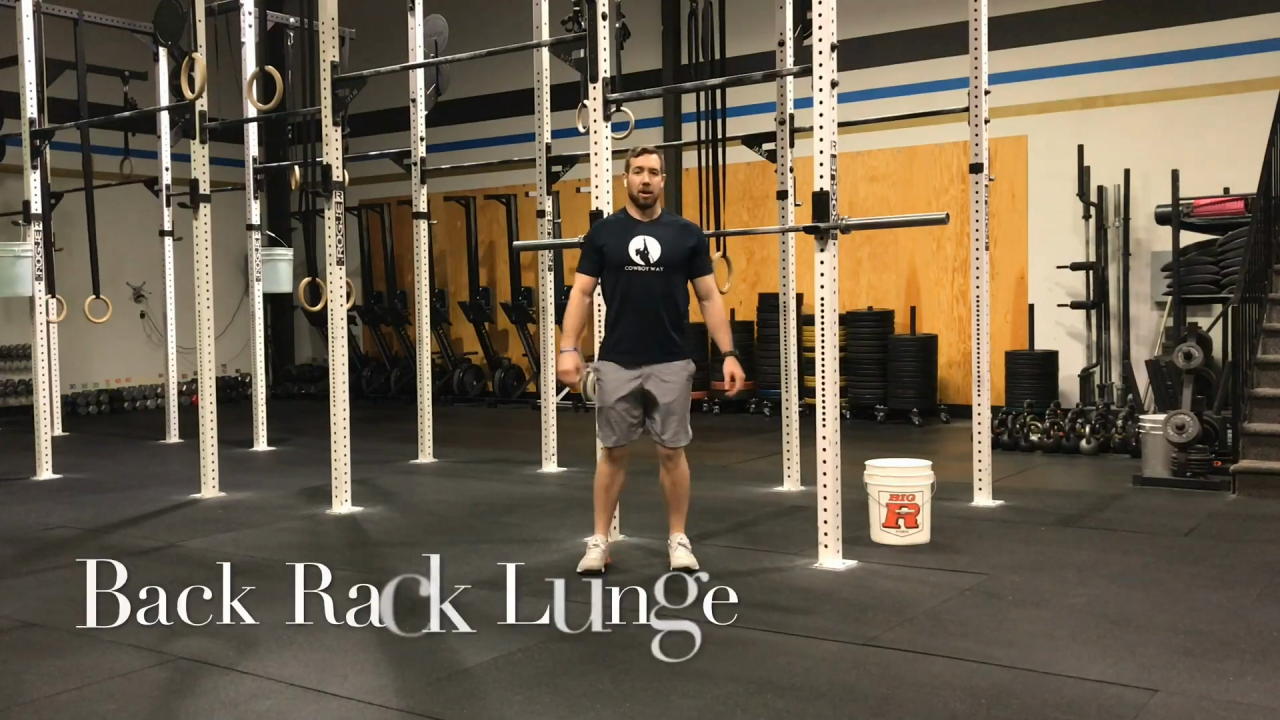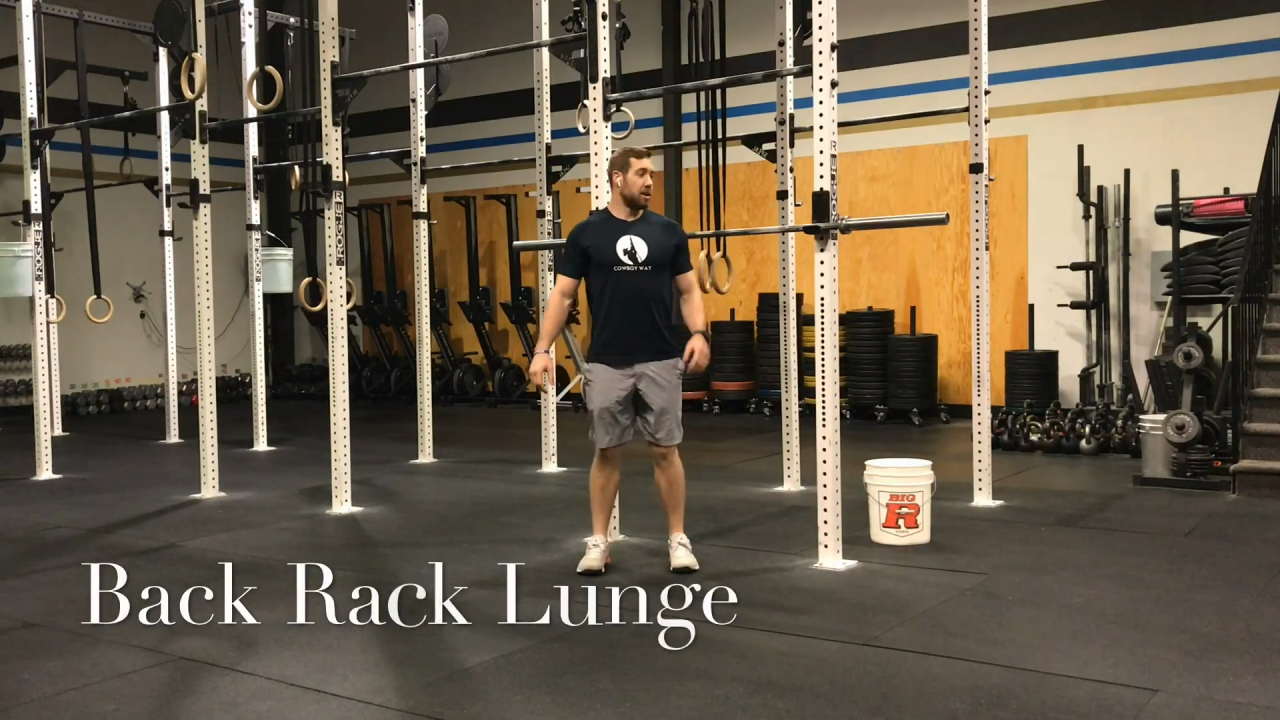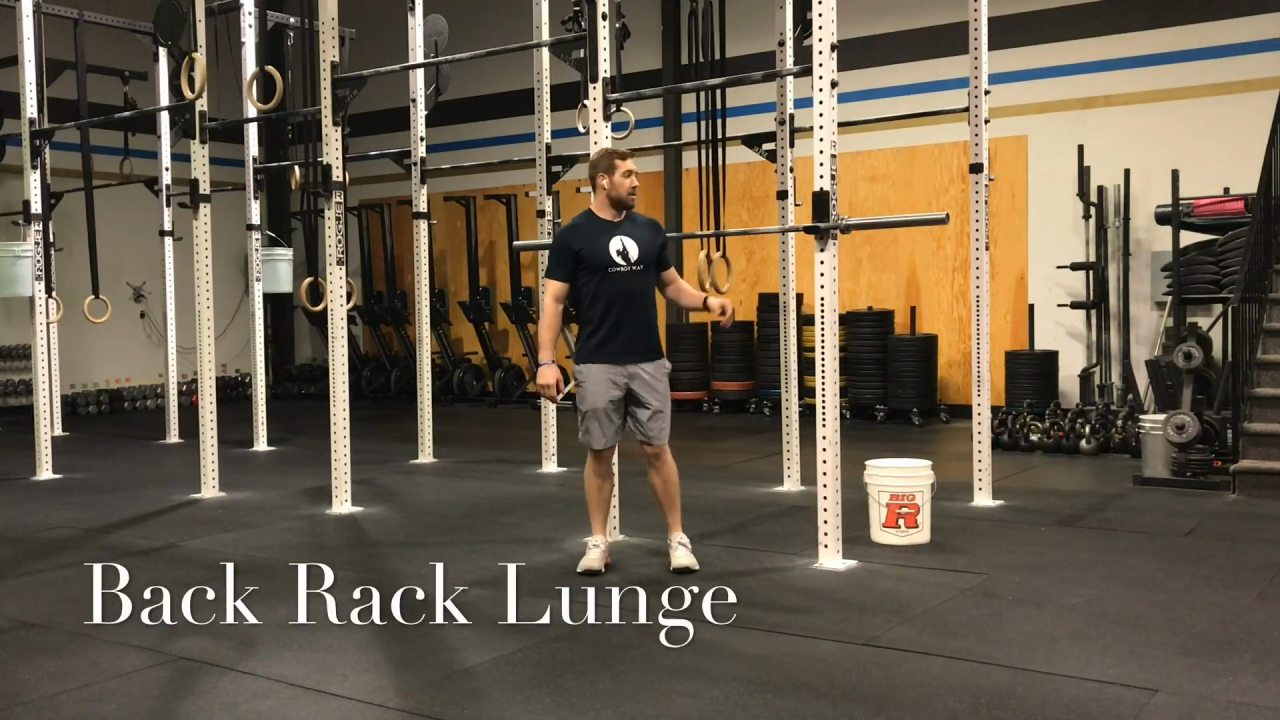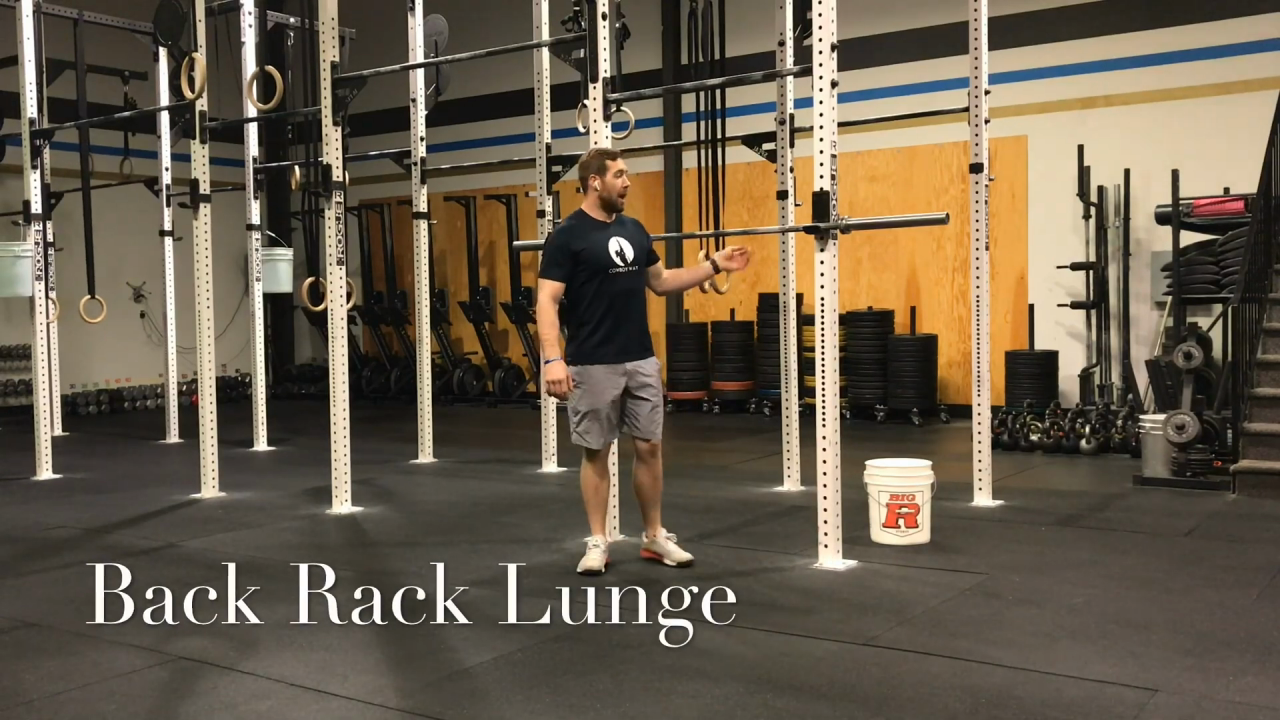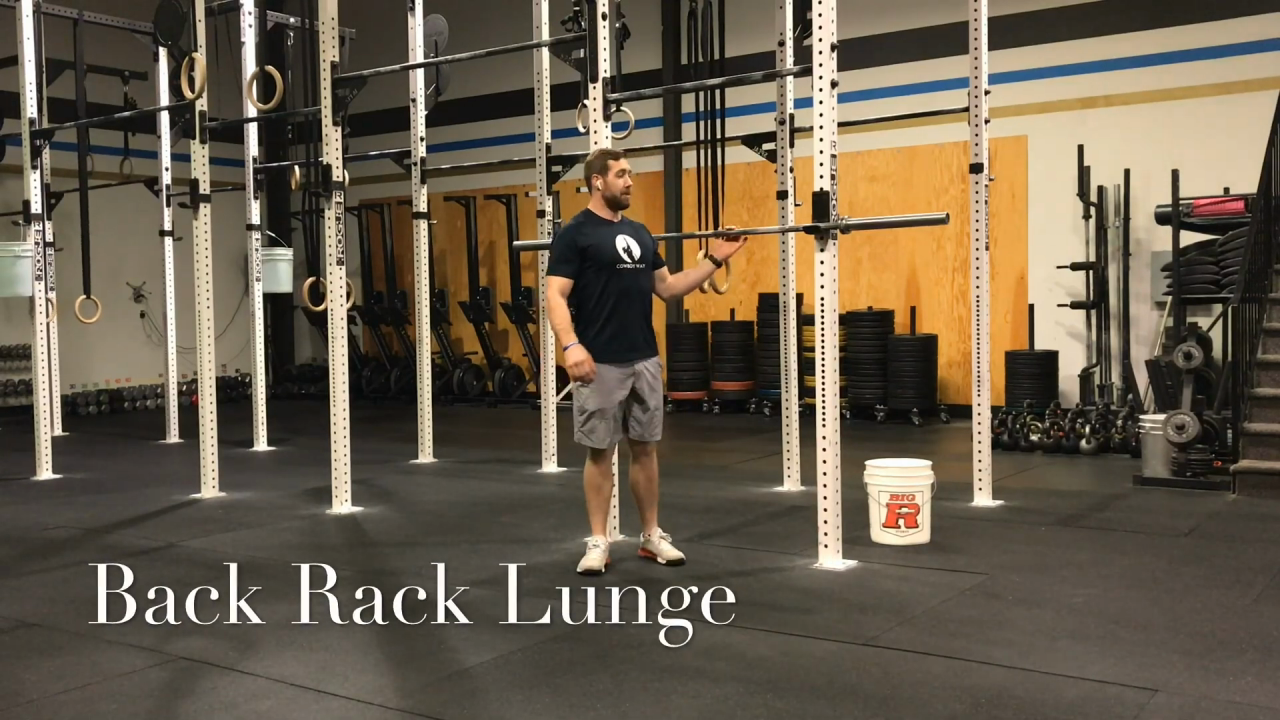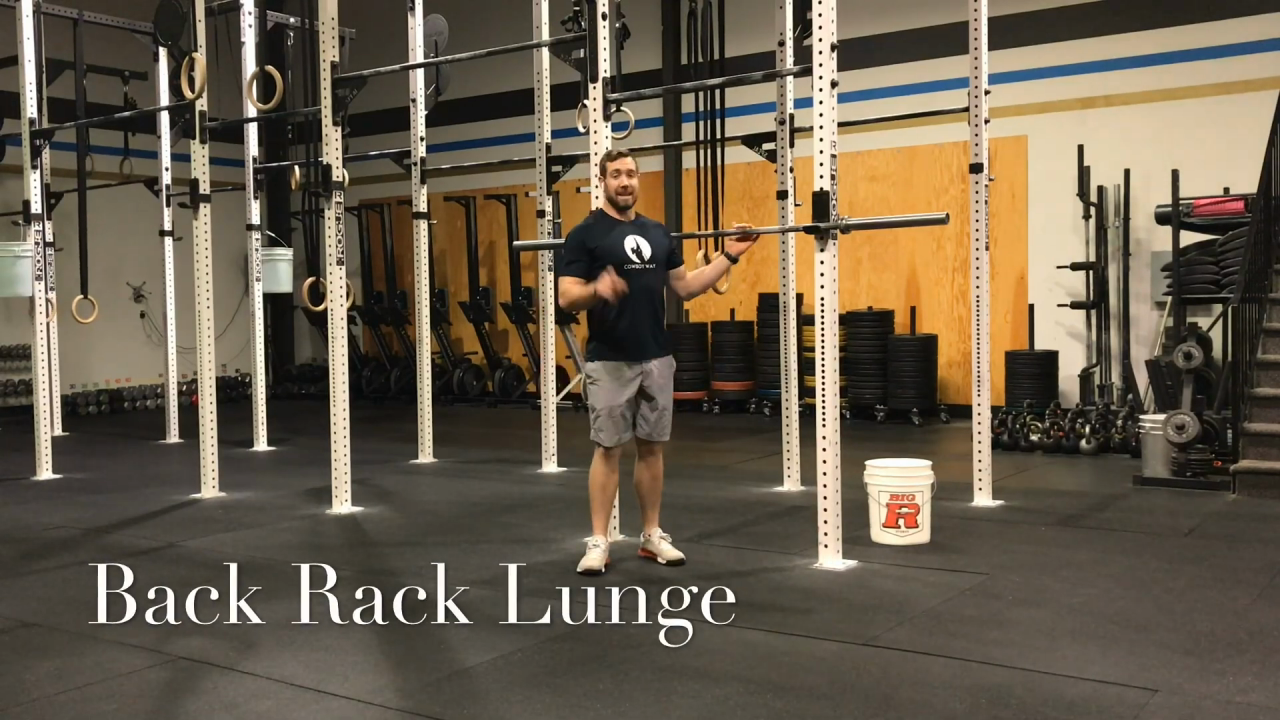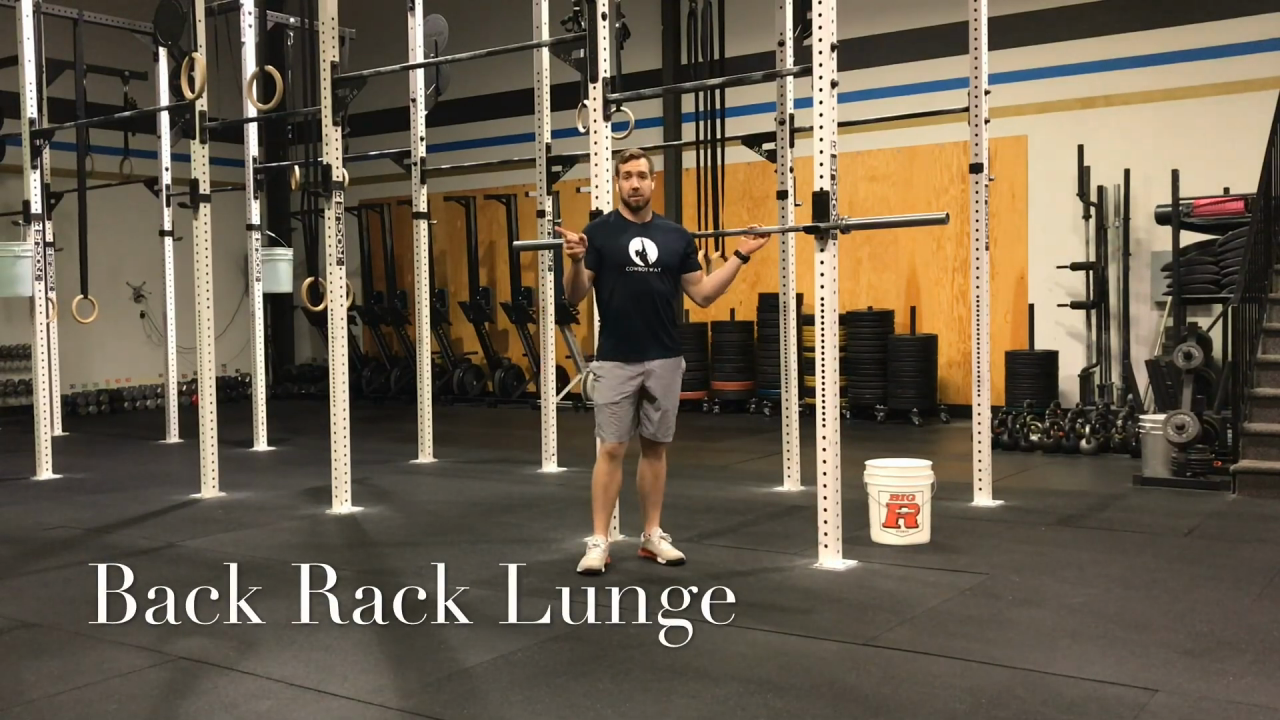
dt=0.3s
person 1, frame 1
left shoulder: (687, 234)
right shoulder: (603, 232)
left elbow: (709, 297)
right elbow: (581, 293)
left wrist: (729, 353)
right wrist: (568, 349)
left hip: (671, 363)
right hip: (616, 363)
left knee: (672, 452)
right knee: (613, 452)
left ankle: (678, 539)
right ankle: (598, 540)
person 1, frame 2
left shoulder: (669, 231)
right shoulder: (587, 233)
left elbow: (688, 290)
right elbow: (563, 295)
left wrist: (698, 331)
right wrist: (542, 349)
left hip: (661, 362)
right hip: (606, 364)
left knee: (665, 449)
right knee: (607, 451)
left ankle: (678, 539)
right ankle: (598, 541)
person 1, frame 3
left shoulder: (649, 230)
right shoulder: (574, 234)
left elbow: (671, 284)
right elbow: (553, 301)
left wrist: (707, 301)
right wrist: (546, 360)
left hip: (648, 361)
right hip: (597, 364)
left knee: (657, 450)
right knee: (600, 452)
left ankle: (678, 539)
right ankle: (598, 541)
person 1, frame 4
left shoulder: (634, 229)
right shoulder: (567, 236)
left elbow: (661, 282)
right elbow: (547, 300)
left wrist: (714, 265)
right wrist: (553, 359)
left hip: (641, 360)
right hip: (593, 365)
left knee: (649, 447)
right knee: (595, 452)
left ankle: (656, 536)
right ankle: (597, 542)
person 1, frame 5
left shoulder: (639, 232)
right shoulder: (575, 234)
left elbow: (667, 288)
right elbow: (556, 296)
left wrist: (714, 259)
right wrist: (571, 345)
left hip: (645, 359)
right hip: (601, 363)
left knee: (645, 449)
right knee: (600, 451)
left ankle: (652, 535)
right ankle: (598, 541)
person 1, frame 6
left shoulder: (657, 232)
right shoulder: (588, 234)
left elbow: (686, 287)
right elbow: (565, 298)
left wrist: (729, 255)
right wrist: (595, 290)
left hip: (657, 358)
right hip: (610, 361)
left knee: (651, 446)
right knee: (608, 449)
left ankle: (652, 535)
right ankle: (598, 541)
person 1, frame 7
left shoulder: (676, 235)
right shoulder: (598, 232)
left elbow: (702, 293)
right elbow: (574, 296)
left wrist: (741, 255)
right wrist: (576, 261)
left hip: (665, 359)
right hip: (616, 360)
left knee: (655, 447)
right knee: (611, 448)
left ankle: (652, 535)
right ankle: (599, 541)
